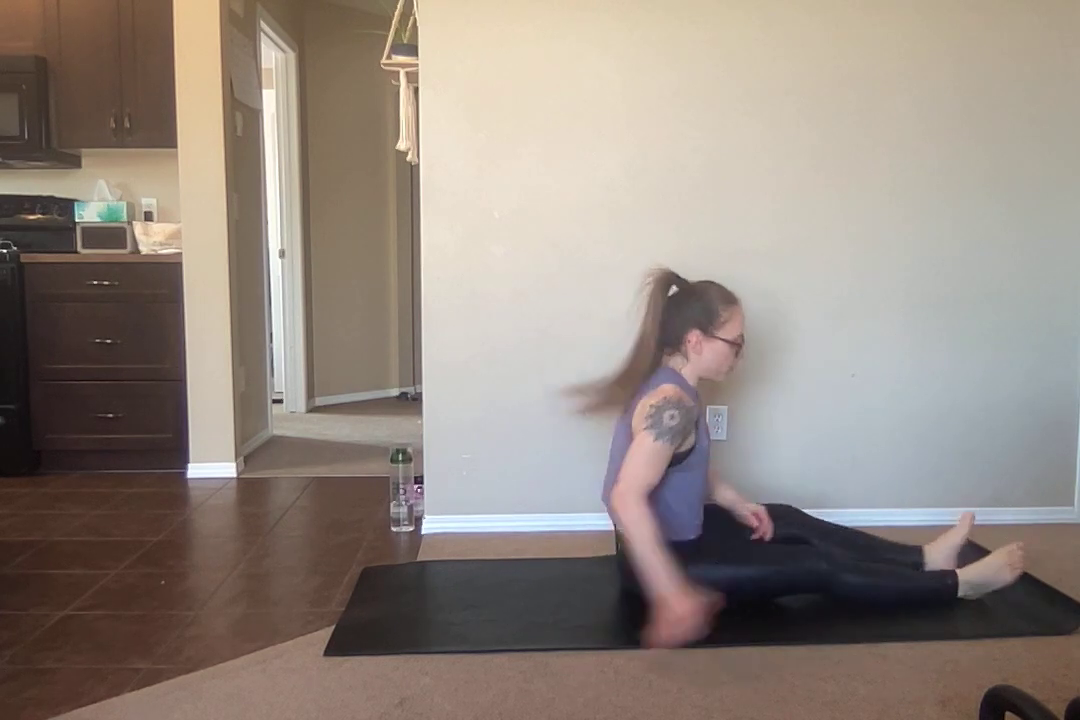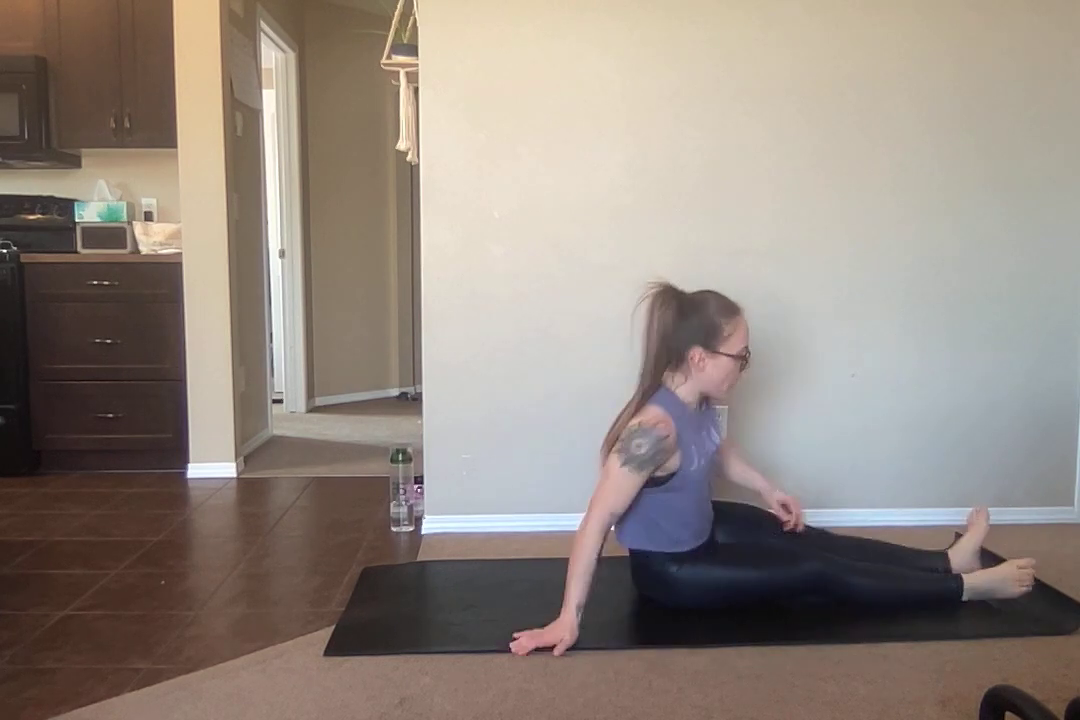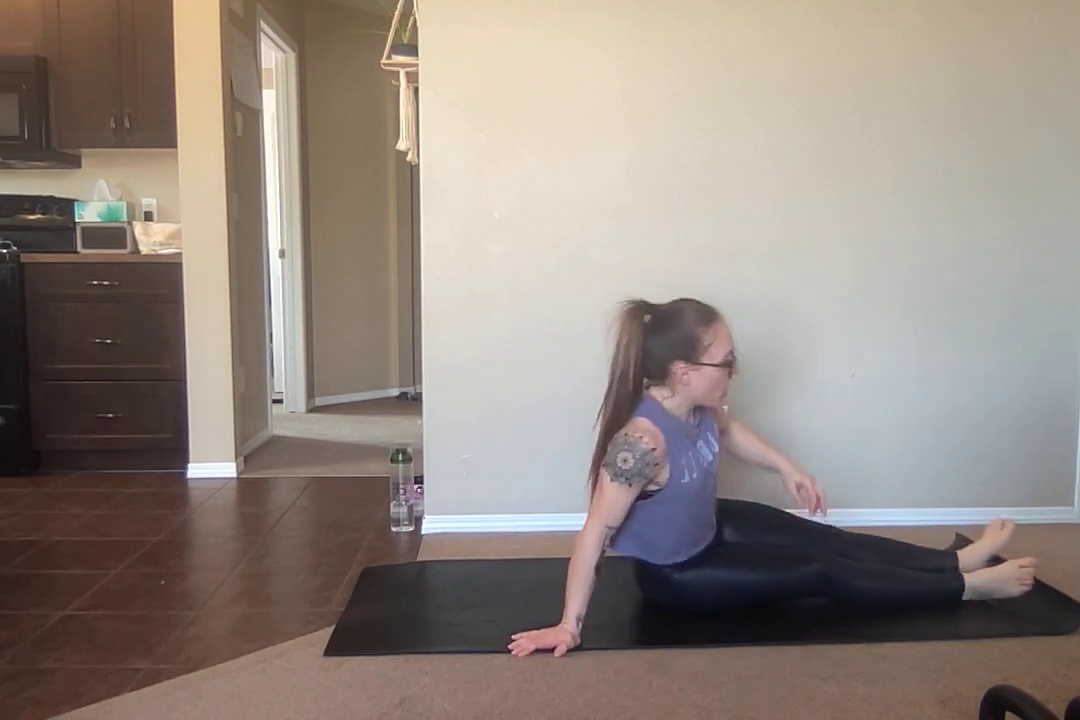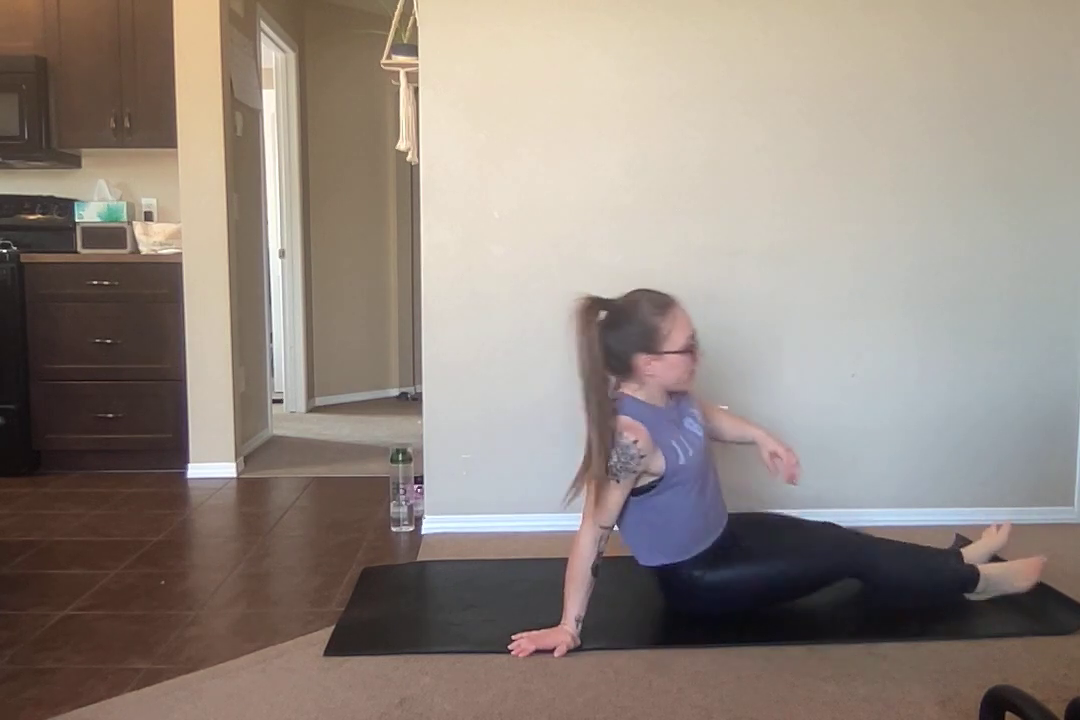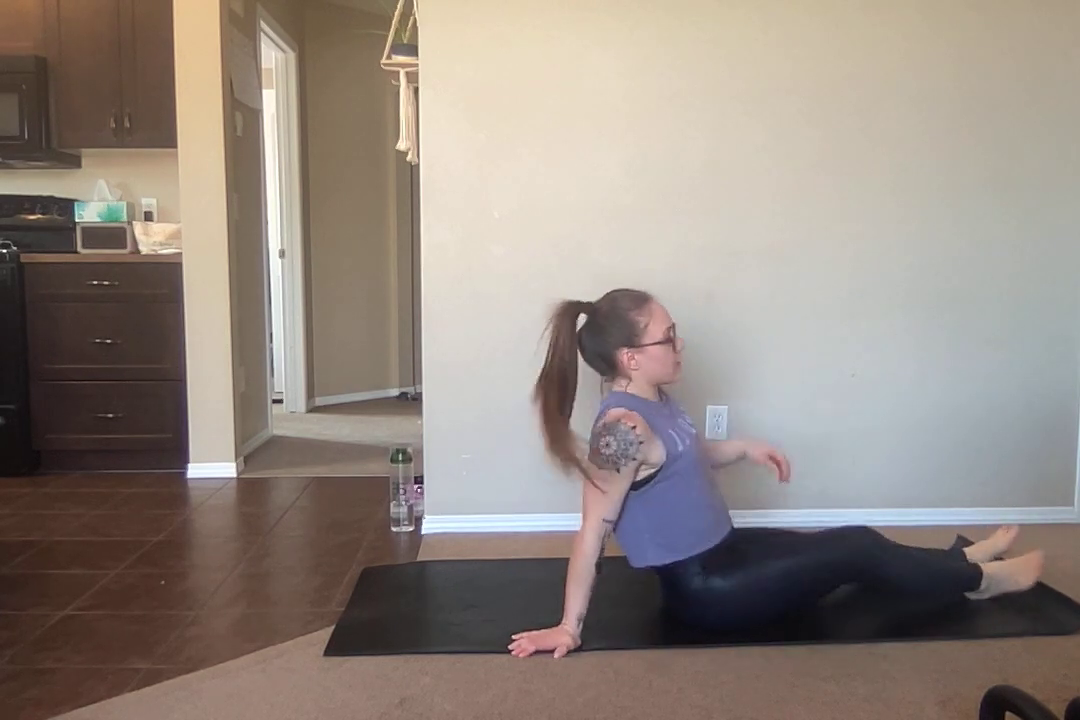
dt=0.2s
person 1, frame 1
left shoulder: (667, 389)
right shoulder: (672, 404)
right elbow: (627, 499)
left wrist: (738, 504)
right wrist: (669, 592)
left hip: (678, 539)
right hip: (663, 567)
left knee: (788, 522)
right knee: (814, 568)
left ankle: (921, 559)
right ankle: (957, 585)
person 1, frame 2
left shoulder: (695, 400)
right shoulder: (654, 427)
right elbow: (595, 524)
left wrist: (767, 489)
right wrist: (568, 619)
left hip: (699, 528)
right hip: (671, 570)
left knee: (808, 538)
right knee: (820, 571)
left ankle: (945, 561)
right ankle: (963, 587)
person 1, frame 3
left shoulder: (694, 405)
right shoulder: (642, 440)
left elbow: (728, 430)
right elbow: (594, 535)
left wrist: (788, 467)
right wrist: (569, 625)
left hip: (708, 528)
right hip: (675, 576)
left knee: (823, 538)
right knee: (823, 573)
left ankle: (954, 561)
right ankle: (964, 588)
person 1, frame 4
left shoulder: (669, 394)
right shoulder: (628, 434)
left elbow: (706, 418)
right elbow: (591, 535)
left wrist: (761, 437)
right wrist: (569, 626)
left hip: (719, 534)
right hip: (698, 578)
left knee: (833, 537)
right knee: (849, 557)
left ankle: (957, 561)
right ankle: (976, 581)
person 1, frame 5
left shoulder: (653, 399)
right shoulder: (623, 428)
right elbow: (593, 533)
left wrist: (745, 447)
right wrist: (570, 626)
left hip: (720, 551)
right hip: (706, 590)
left knee: (845, 548)
right knee: (860, 549)
left ankle: (960, 561)
right ankle: (978, 579)
